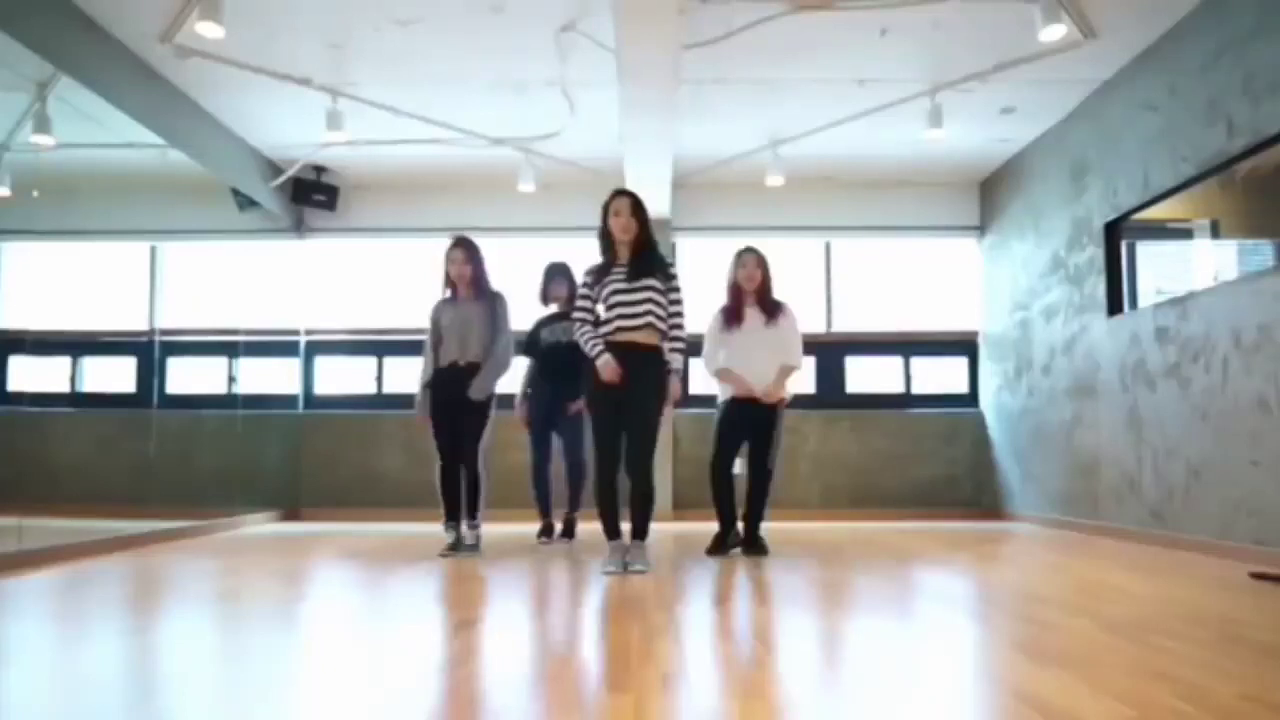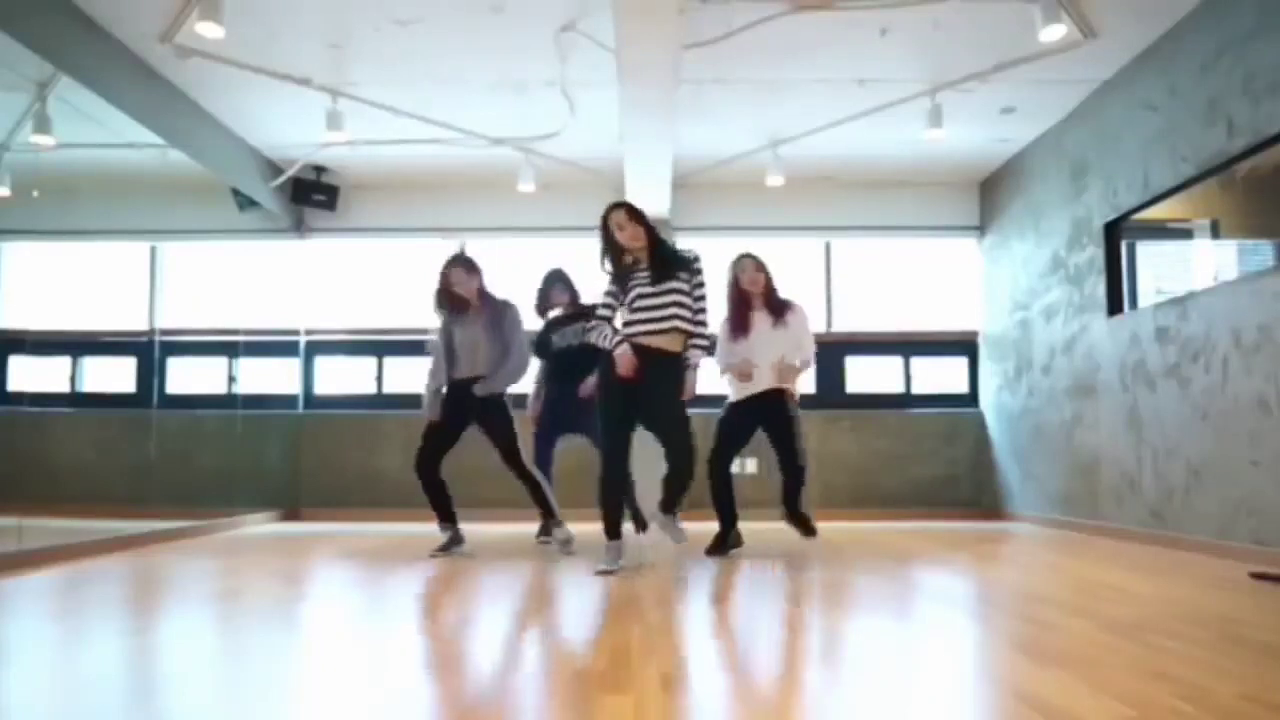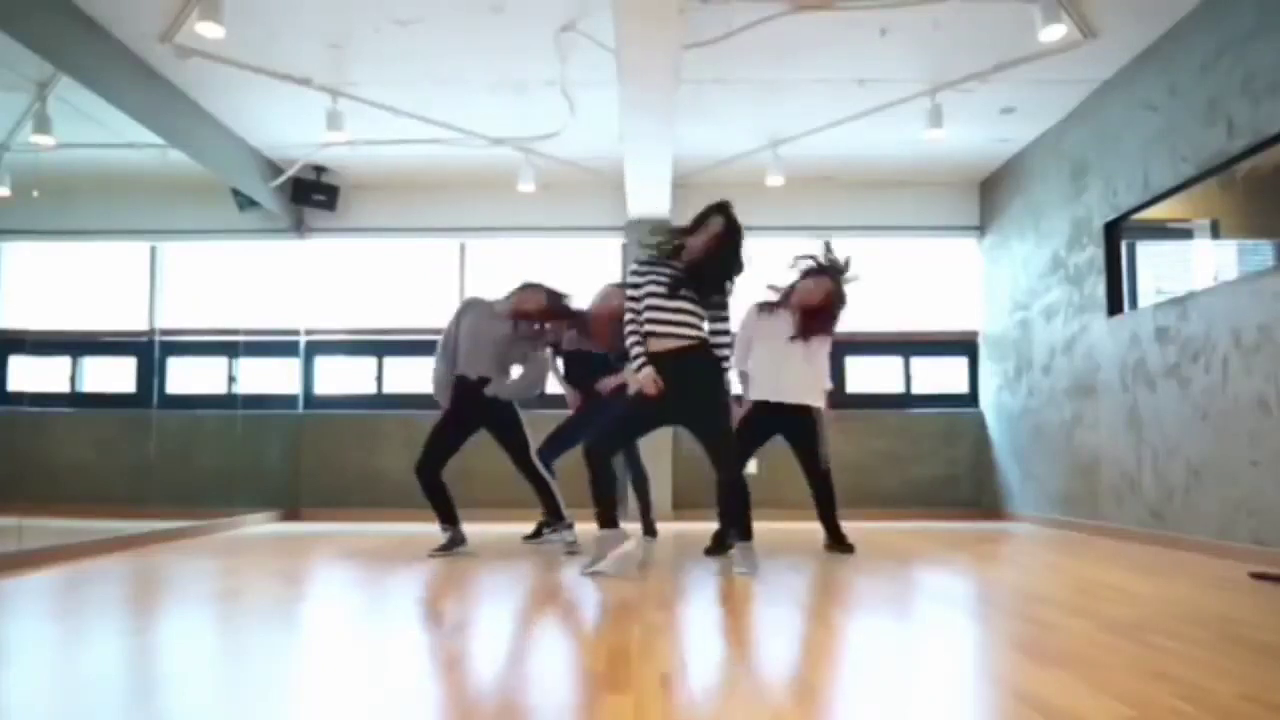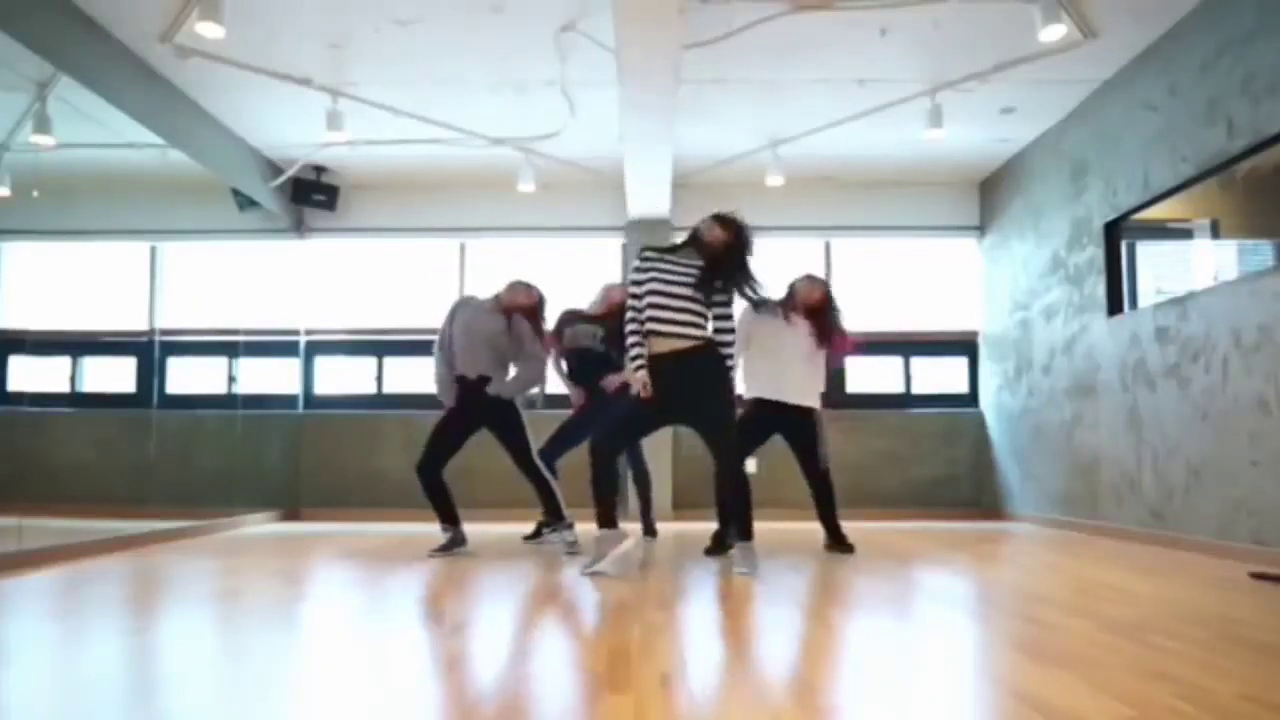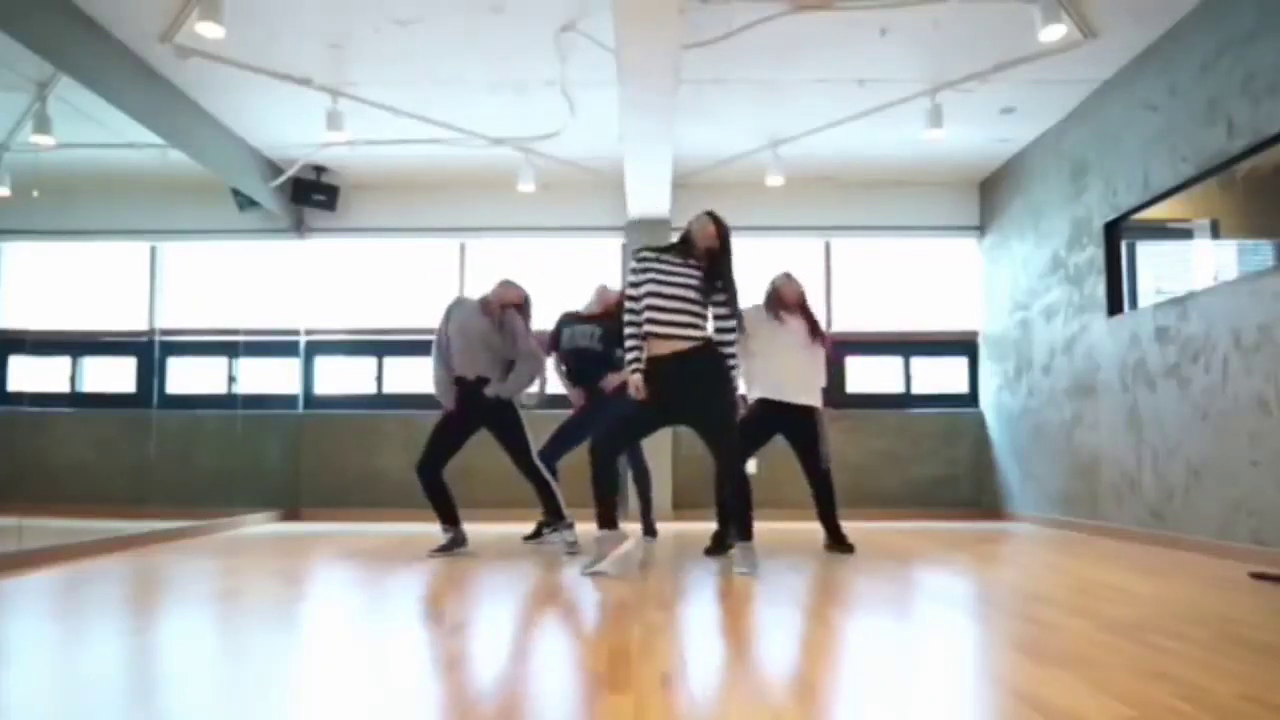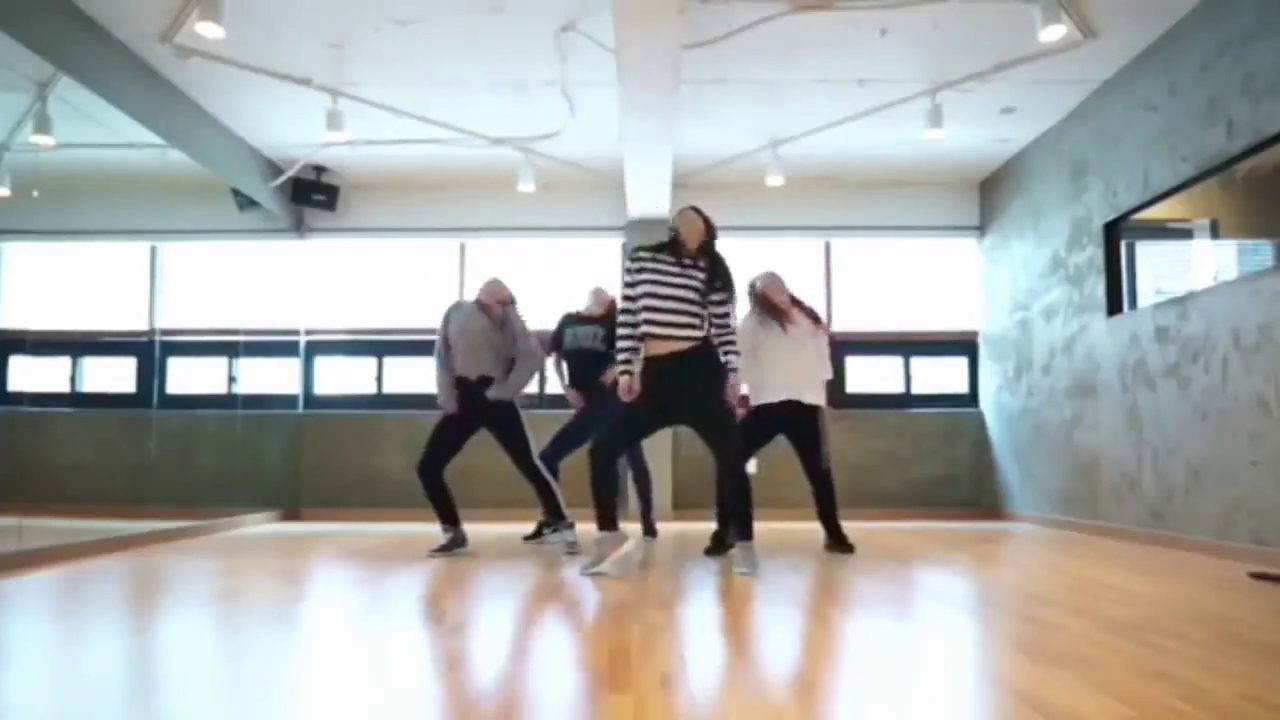
dt=0.3s
person 1, frame 1
left shoulder: (662, 268)
right shoulder: (595, 274)
left elbow: (676, 325)
right elbow: (581, 324)
left wrist: (675, 372)
right wrist: (600, 356)
left hip: (648, 366)
right hip: (609, 367)
left knee: (640, 462)
right knee: (607, 461)
left ankle: (638, 543)
right ankle: (614, 544)
person 1, frame 2
left shoulder: (686, 264)
right shoulder: (621, 276)
left elbow: (700, 319)
right elbow: (598, 326)
left wrist: (691, 366)
right wrist: (618, 346)
left hip: (665, 370)
right hip: (624, 369)
left knee: (683, 457)
right knee: (614, 461)
left ankle: (667, 513)
right ankle: (614, 544)
person 1, frame 3
left shoulder: (713, 275)
right shoulder: (643, 267)
left elbow: (721, 333)
right elbow: (631, 322)
left wrist: (724, 383)
right wrist: (641, 368)
left hip: (698, 371)
right hip: (655, 375)
left knee: (726, 461)
right knee: (598, 447)
left ankle: (742, 545)
right ankle: (610, 534)
person 1, frame 4
left shoulder: (717, 275)
right shoulder: (648, 260)
left elbow: (725, 332)
right elbow: (633, 317)
left wrist: (728, 384)
right wrist: (637, 366)
left hip: (703, 370)
right hip: (659, 374)
left knee: (728, 458)
right knee: (603, 445)
left ankle: (744, 545)
right ankle: (609, 536)
person 1, frame 5
left shoulder: (713, 273)
right shoulder: (644, 260)
left elbow: (727, 332)
right elbow: (631, 319)
left wrist: (731, 386)
right wrist: (633, 370)
left hip: (703, 370)
right hip: (658, 375)
left knee: (729, 458)
right knee: (602, 446)
left ankle: (743, 545)
right ankle: (609, 536)
person 1, frame 6
left shoulder: (711, 270)
right shoulder: (639, 260)
left elbow: (725, 327)
right elbow: (627, 318)
left wrist: (733, 374)
right wrist: (625, 370)
left hip: (700, 370)
right hip: (655, 376)
left knee: (730, 458)
right knee: (602, 451)
left ankle: (744, 545)
right ankle: (610, 538)
person 2, frame 1
left shoulder: (780, 312)
right shoulder: (724, 315)
left elbow: (793, 354)
right elbow: (710, 359)
left wrist: (777, 385)
right wrist: (736, 381)
left hip: (769, 400)
right hip: (735, 399)
left knee: (761, 467)
right knee: (720, 464)
left ankle: (752, 531)
right ankle: (727, 530)
person 2, frame 2
left shoulder: (790, 312)
right shoulder: (735, 319)
left elbow: (807, 351)
right elbow: (721, 357)
left wrist: (791, 367)
right wrist: (734, 366)
left hip: (777, 396)
right hip: (742, 399)
left knee: (793, 461)
right knee: (718, 463)
left ankle: (792, 508)
right ankle: (728, 530)
person 2, frame 3
left shoulder: (819, 328)
right shoulder: (760, 314)
left elbow: (821, 372)
right elbow: (740, 355)
left wrist: (821, 402)
right wrist: (746, 394)
left hip: (803, 407)
right hip: (763, 404)
left knee: (818, 470)
left ankle: (833, 533)
right ankle: (726, 531)
person 2, frame 4
left shoulder: (816, 331)
right shoulder: (759, 313)
left elbow: (817, 375)
right elbow: (734, 349)
left hip: (802, 407)
right hip: (763, 403)
left knee: (817, 471)
left ankle: (833, 534)
right ankle: (725, 532)
person 2, frame 5
left shoulder: (810, 327)
right shoulder: (754, 316)
left elbow: (816, 371)
right elbow: (735, 353)
left wrist: (815, 403)
left hip: (804, 407)
right hip: (766, 404)
left knee: (819, 471)
left ankle: (834, 534)
right ankle: (725, 532)
person 2, frame 6
left shoulder: (812, 320)
right shoulder: (754, 320)
left elbow: (821, 366)
right elbow: (741, 365)
left wrist: (820, 400)
left hip: (805, 407)
right hip: (767, 405)
left knee: (819, 470)
left ankle: (834, 533)
right ankle: (724, 532)
person 3, frame 1
left shoulder: (493, 302)
right shoulder: (441, 308)
left elbow: (503, 348)
right elbow: (430, 352)
left wrist: (483, 383)
right wrist: (424, 393)
left hip: (475, 386)
right hip: (444, 385)
left knee: (470, 455)
right knee: (448, 459)
left ankle: (472, 528)
right ankle: (454, 531)
person 3, frame 2
left shoulder: (503, 312)
right shoulder: (452, 318)
left elbow: (518, 359)
right elbow: (441, 360)
left wrist: (488, 386)
right wrist: (432, 399)
left hip: (488, 399)
right hip: (456, 398)
left knee: (516, 463)
right knee: (425, 463)
left ankle: (555, 526)
right ankle: (451, 531)
person 3, frame 3
left shoulder: (524, 332)
right shoulder: (472, 308)
left elbow: (537, 374)
right elbow: (446, 349)
left wrist: (500, 389)
right wrist: (443, 391)
left hip: (495, 402)
right hip: (461, 400)
left knee: (529, 466)
right knee: (425, 467)
left ankle: (563, 528)
right ankle: (453, 533)
person 3, frame 4
left shoulder: (517, 324)
right shoulder: (464, 307)
left elbow: (535, 365)
right elbow: (443, 349)
left wrist: (503, 389)
right wrist: (447, 390)
left hip: (494, 399)
right hip: (463, 399)
left knee: (529, 464)
right knee: (427, 467)
left ankle: (563, 528)
right ankle: (454, 533)
person 3, frame 5
left shoulder: (509, 319)
right shoulder: (458, 307)
left elbow: (533, 362)
right elbow: (440, 352)
left wrist: (503, 389)
right wrist: (445, 392)
left hip: (493, 399)
right hip: (462, 400)
left knee: (529, 464)
right knee: (427, 467)
left ankle: (563, 528)
right ankle: (454, 533)
person 3, frame 6
left shoulder: (507, 316)
right shoulder: (456, 312)
left elbow: (530, 356)
right elbow: (442, 357)
left wrist: (507, 391)
right wrist: (447, 396)
left hip: (494, 398)
right hip: (463, 398)
left knee: (529, 465)
right knee: (428, 467)
left ankle: (564, 528)
right ankle: (454, 533)
person 4, frame 1
right shoulder: (541, 325)
right elbow: (533, 363)
left wrist: (586, 395)
right wrist: (522, 397)
left hip: (570, 399)
right hip: (541, 399)
left knee: (574, 455)
right knee: (540, 460)
left ankle: (570, 517)
right ankle: (546, 521)
person 4, frame 2
left shoulder: (593, 317)
right shoulder: (551, 326)
left wrist: (596, 377)
right wrist: (534, 397)
left hip: (586, 399)
right hip: (556, 401)
right knee: (541, 460)
left ankle: (636, 514)
right ankle: (548, 522)
person 4, frame 3
left shoulder: (613, 330)
right shoulder: (565, 323)
right elbow: (551, 359)
left wrist: (618, 378)
right wrist: (568, 388)
left hip: (609, 402)
right hip: (587, 406)
left knee: (631, 461)
right knee: (543, 456)
left ankle: (647, 523)
right ankle: (549, 522)
person 4, frame 4
left shoulder: (616, 325)
right shoulder: (568, 319)
right elbow: (556, 356)
left wrist: (622, 376)
right wrist: (571, 386)
left hip: (616, 399)
right hip: (590, 403)
left knee: (635, 459)
right knee: (546, 456)
left ankle: (647, 520)
person 4, frame 5
left shoulder: (614, 323)
right shoulder: (566, 321)
right elbow: (557, 359)
left wrist: (620, 375)
right wrist: (569, 387)
left hip: (616, 399)
right hip: (588, 403)
left knee: (635, 459)
right knee: (546, 457)
left ankle: (647, 520)
right ankle: (550, 520)
person 4, frame 6
left shoulder: (614, 323)
right shoulder: (568, 322)
right elbow: (556, 360)
right wrist: (567, 390)
left hip: (615, 402)
right hip: (588, 406)
left knee: (636, 461)
right knee: (547, 458)
left ankle: (647, 521)
right ankle: (551, 521)
